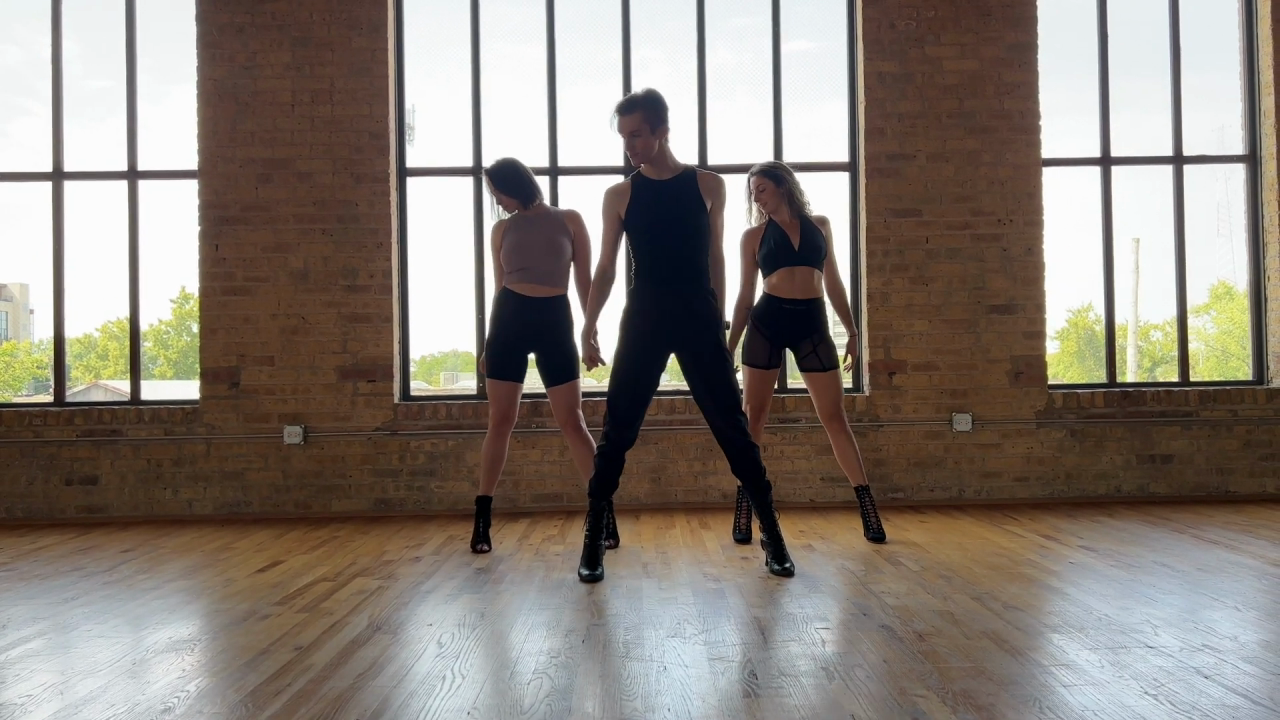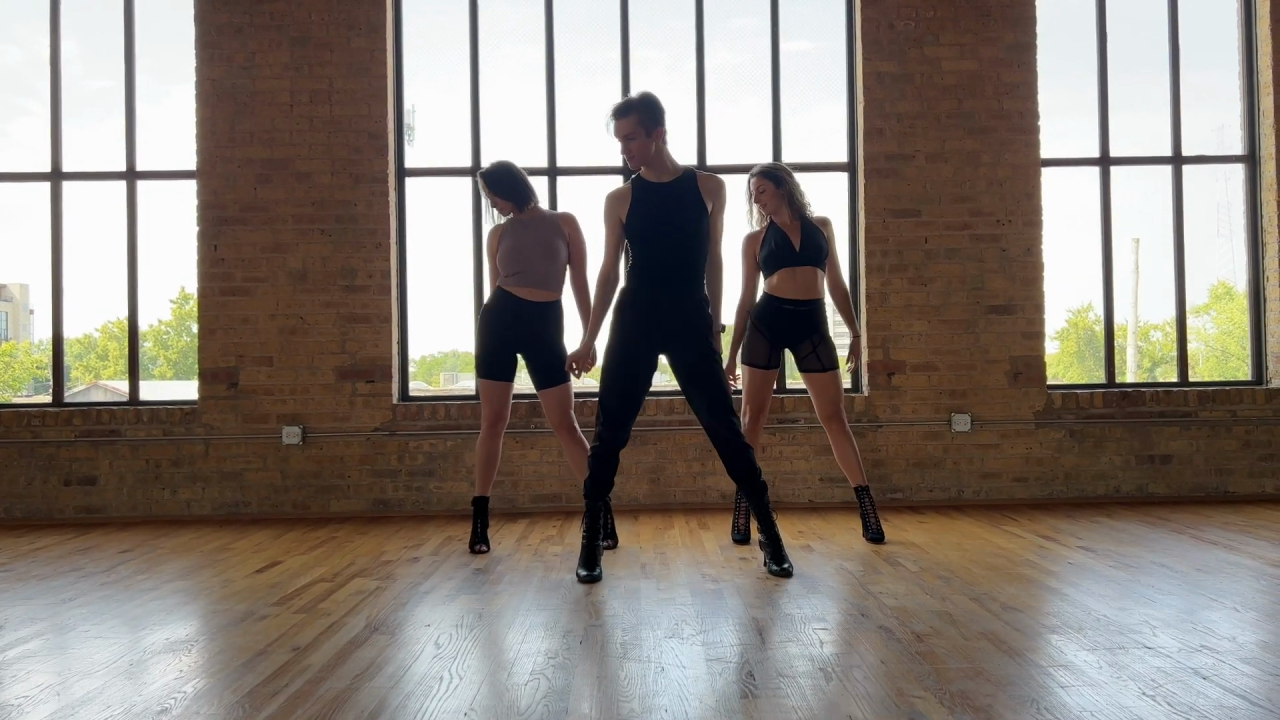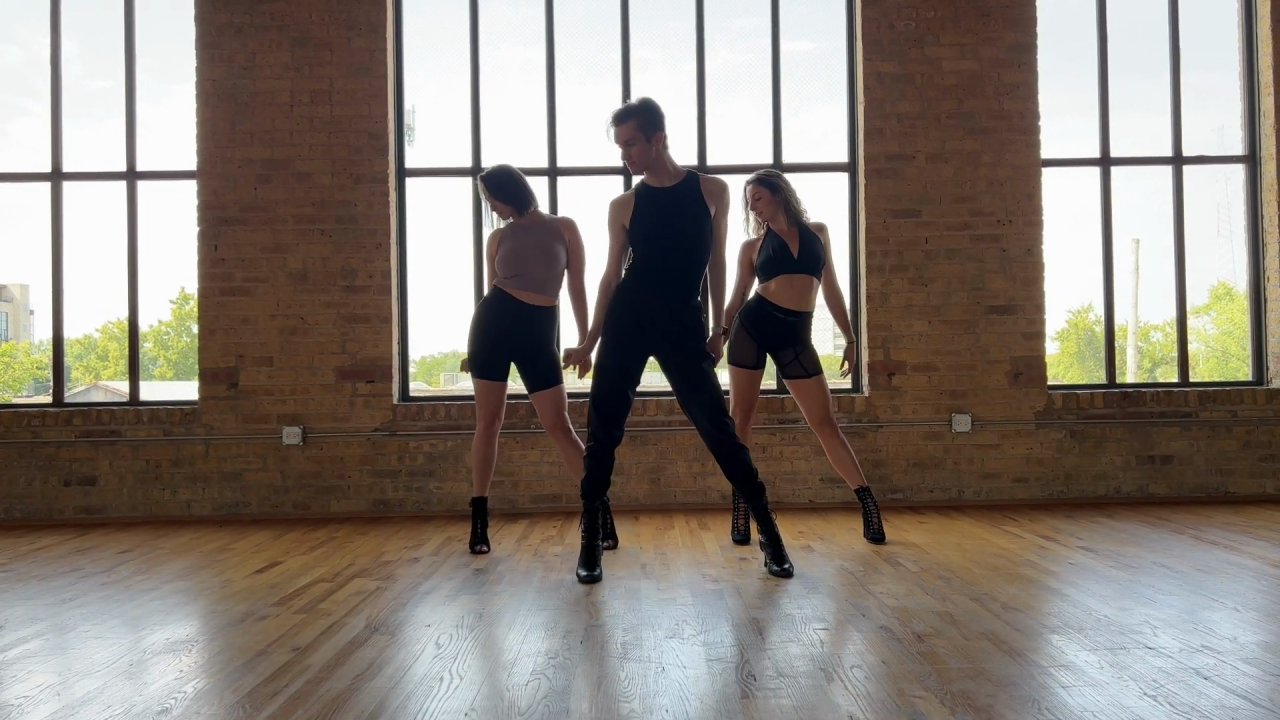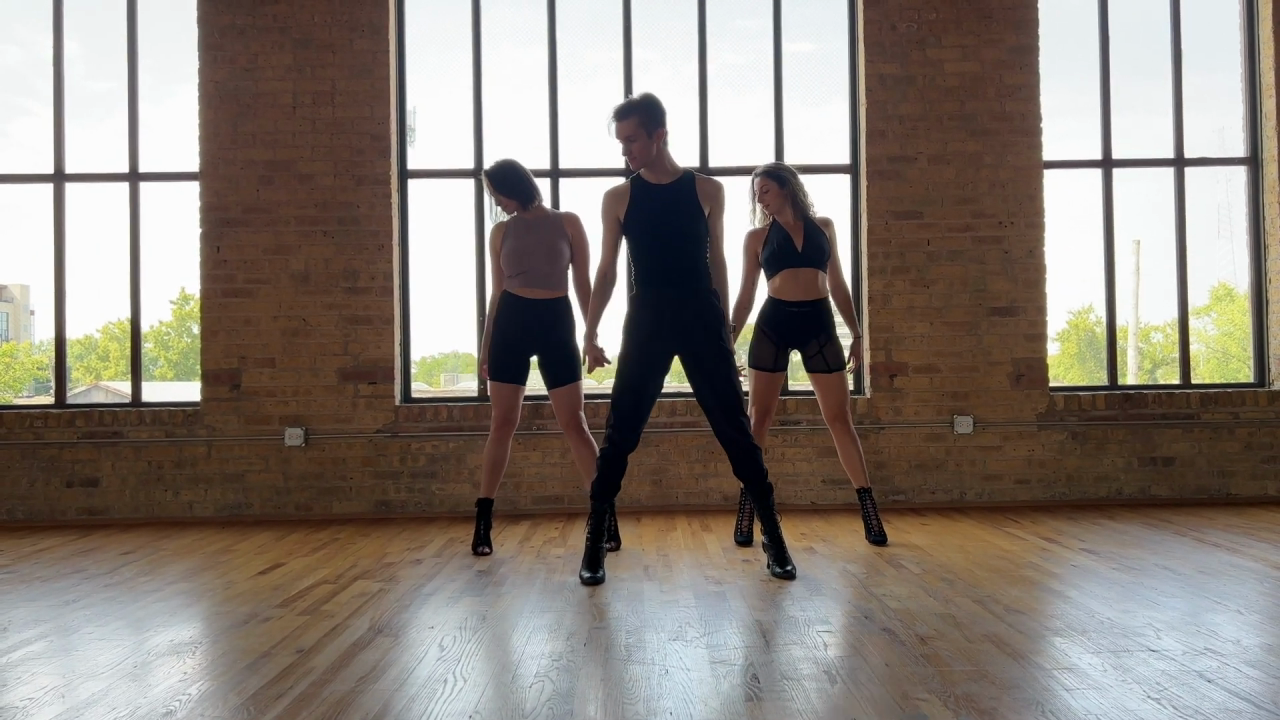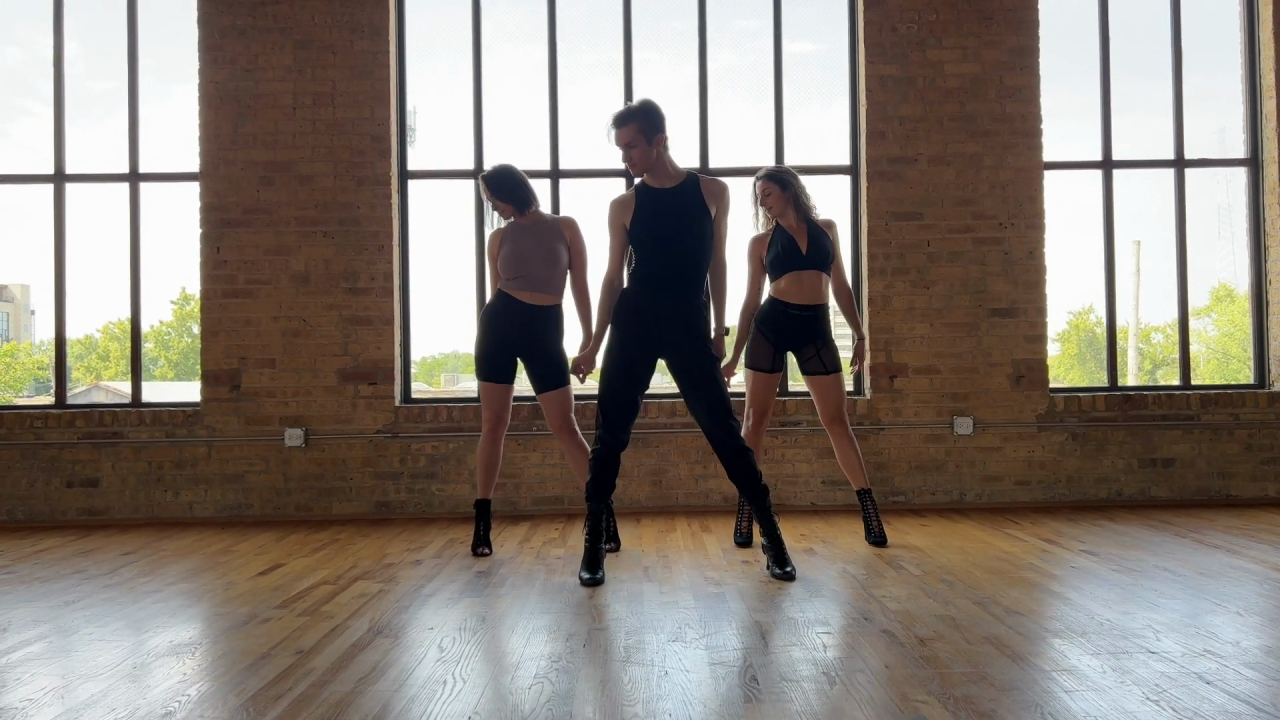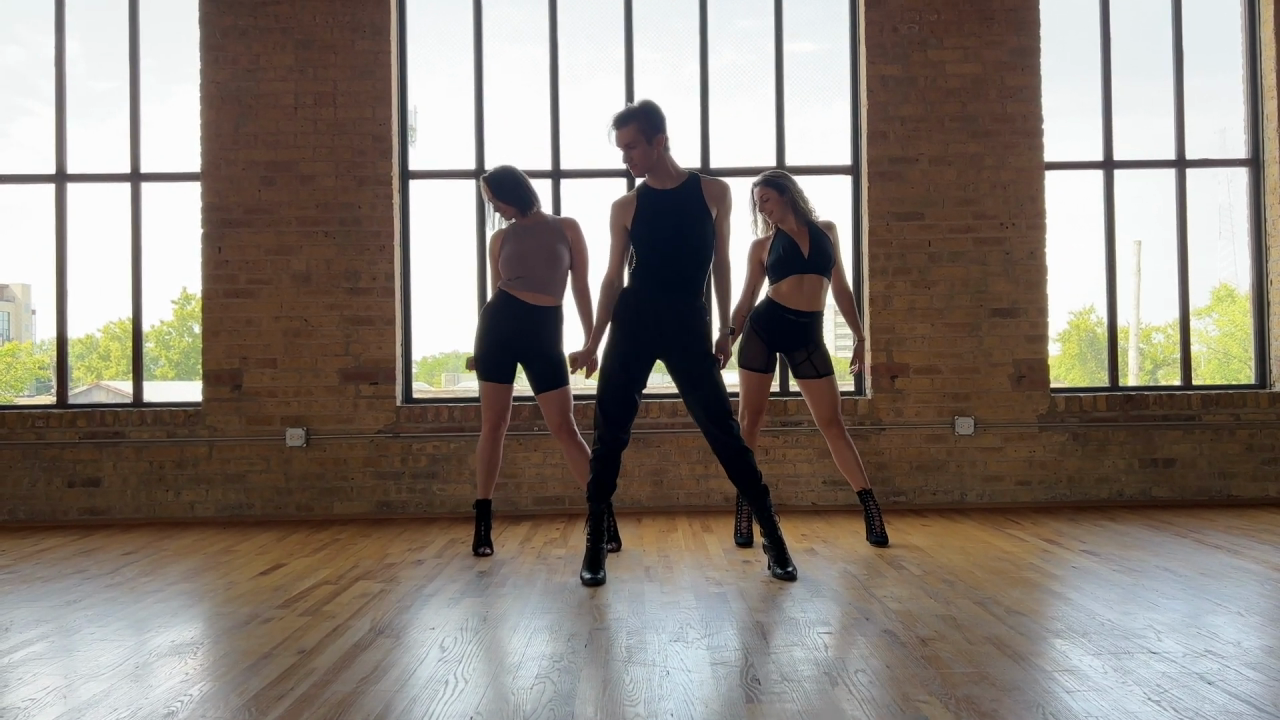
dt=0.4s
person 1, frame 1
left shoulder: (708, 186)
right shoulder: (619, 195)
left elbow: (715, 258)
right elbow: (606, 267)
left wrist: (720, 322)
right wrist: (588, 328)
left hip: (698, 316)
right hip: (645, 316)
left knee: (731, 426)
right knee: (618, 427)
left ankle: (771, 532)
right ankle: (593, 538)
person 1, frame 2
left shoulder: (709, 188)
right shoulder: (620, 200)
left elbow: (713, 260)
right elbow: (610, 271)
left wrist: (715, 324)
right wrist: (589, 340)
left hip: (690, 318)
right hip: (635, 318)
left knee: (724, 427)
right knee: (611, 428)
left ankle: (769, 533)
right ankle: (591, 541)
person 1, frame 3
left shoulder: (712, 191)
right shoulder: (624, 205)
left elbow: (716, 263)
right elbow: (613, 275)
left wrist: (717, 328)
right wrist: (589, 341)
left hip: (683, 322)
right hip: (627, 319)
left knee: (718, 427)
right knee: (603, 428)
left ankle: (769, 533)
right ankle: (590, 541)
person 1, frame 4
left shoulder: (708, 191)
right shoulder: (618, 198)
left elbow: (716, 260)
right elbow: (607, 269)
left wrist: (726, 326)
right wrist: (589, 333)
left hip: (701, 318)
right hip: (647, 319)
left knee: (733, 429)
right knee: (622, 430)
left ankle: (773, 536)
right ankle: (595, 542)
person 1, frame 5
left shoulder: (712, 192)
right shoulder: (624, 207)
left elbow: (717, 263)
right elbow: (614, 276)
left wrist: (719, 328)
right wrist: (594, 345)
left hip: (689, 322)
right hip: (635, 320)
left knee: (722, 429)
right knee: (611, 431)
left ankle: (772, 536)
right ankle: (594, 544)
person 1, frame 6
left shoulder: (713, 192)
right shoulder: (625, 207)
left elbow: (721, 263)
right elbow: (614, 277)
left wrist: (725, 328)
right wrist: (593, 343)
left hip: (689, 323)
right hip: (633, 320)
left knee: (723, 429)
right knee: (610, 431)
left ankle: (772, 536)
right ankle: (595, 543)
person 2, frame 1
left shoulder: (568, 221)
right shoulder: (502, 229)
left elbow: (584, 279)
right elbow: (500, 286)
right wrist: (488, 343)
left hip: (554, 322)
right hip: (509, 320)
left knee: (571, 423)
right knee: (500, 422)
left ankle: (605, 513)
right ankle: (482, 520)
person 2, frame 2
left shoulder: (564, 223)
right shoulder: (498, 233)
left elbow: (580, 282)
right elbow: (495, 286)
right wrist: (482, 344)
left hip: (545, 327)
right hip: (500, 321)
left knee: (565, 425)
right knee: (493, 422)
left ankle: (602, 512)
right ankle: (479, 521)
person 2, frame 3
left shoulder: (563, 228)
right shoulder: (498, 237)
left elbow: (577, 287)
right elbow: (492, 288)
left wrist: (586, 341)
right wrist: (473, 347)
left hip: (539, 331)
right hip: (495, 321)
left knee: (559, 427)
right knee: (488, 423)
left ankle: (601, 513)
right ankle: (479, 521)
person 2, frame 4
left shoulder: (567, 223)
right shoulder: (501, 231)
left elbow: (582, 281)
right elbow: (498, 291)
right wrist: (485, 345)
left hip: (556, 325)
right hip: (510, 324)
left knee: (573, 425)
right knee: (502, 425)
left ankle: (606, 515)
right ankle: (483, 522)
person 2, frame 5
left shoulder: (564, 227)
right shoulder: (499, 237)
left elbow: (579, 286)
right elbow: (496, 290)
left wrist: (590, 339)
right wrist: (482, 343)
left hip: (545, 331)
right hip: (500, 325)
left knee: (565, 428)
right knee: (494, 424)
left ankle: (604, 516)
right ankle: (481, 524)
person 2, frame 6
left shoulder: (567, 228)
right shoulder: (501, 238)
left elbow: (581, 287)
right elbow: (496, 291)
left wrist: (593, 340)
right wrist: (481, 347)
left hip: (544, 332)
right hip: (501, 324)
left knee: (564, 429)
right knee: (493, 425)
left ankle: (605, 517)
right ankle: (482, 524)
person 3, frame 1
left shoulder: (819, 225)
right shoulder: (753, 236)
left elbow: (834, 282)
right elbow: (745, 294)
left wrist: (852, 331)
right wrist: (729, 347)
left hip: (813, 326)
right hip: (767, 323)
left knee: (834, 417)
right knee: (753, 416)
left ankle: (867, 506)
right ankle: (743, 510)
person 3, frame 2
left shoulder: (821, 226)
right shoulder: (755, 239)
left elbow: (836, 283)
right elbow: (747, 297)
left wrist: (855, 331)
right wrist: (733, 353)
left hip: (812, 327)
right hip: (766, 324)
left knee: (834, 418)
right knee: (752, 416)
left ankle: (867, 506)
right ankle: (743, 509)
person 3, frame 3
left shoulder: (818, 232)
right shoulder: (752, 246)
left elbow: (831, 290)
right elbow: (736, 301)
left wrist: (850, 338)
left hip: (796, 336)
right hip: (753, 327)
left knee: (825, 424)
right knee: (740, 418)
left ankle: (868, 505)
right ankle: (740, 510)
person 3, frame 4
left shoulder: (823, 226)
right shoulder: (757, 237)
left elbow: (838, 284)
right elbow: (745, 295)
left wrist: (856, 333)
left hip: (819, 326)
right hip: (773, 325)
left knee: (839, 419)
right knee: (759, 418)
left ankle: (869, 509)
right ankle: (746, 510)
person 3, frame 5
left shoulder: (826, 228)
right shoulder: (761, 242)
left elbow: (840, 286)
right elbow: (752, 299)
left wrist: (860, 334)
right wrist: (735, 354)
left hip: (816, 331)
right hip: (771, 327)
left knee: (837, 422)
right knee: (756, 419)
left ankle: (870, 511)
right ankle: (745, 512)
person 3, frame 6
left shoulder: (827, 231)
right shoulder: (762, 245)
left elbow: (841, 288)
right elbow: (745, 303)
left wrist: (860, 335)
left hip: (808, 336)
right hip: (765, 328)
left knee: (832, 424)
right knee: (749, 419)
left ankle: (871, 510)
right ankle: (744, 512)
